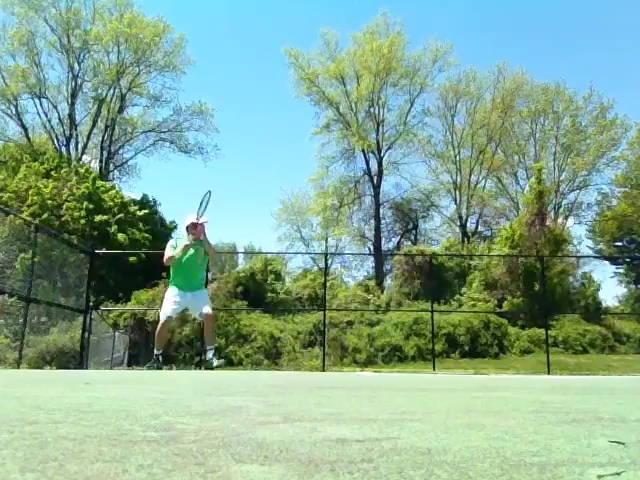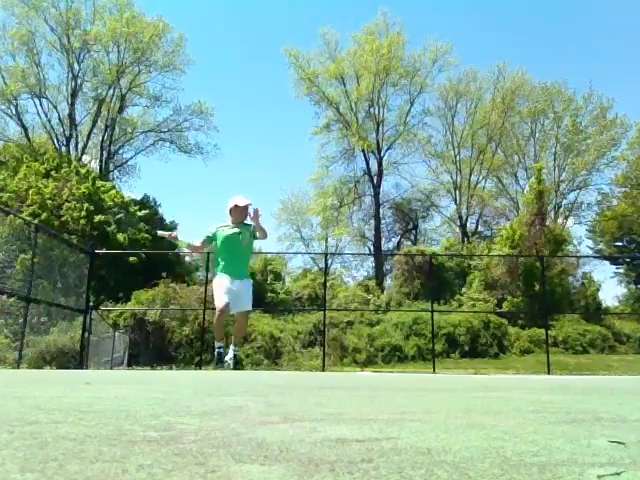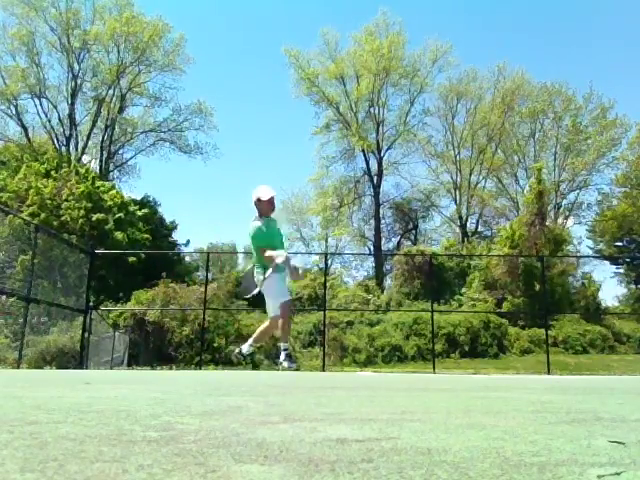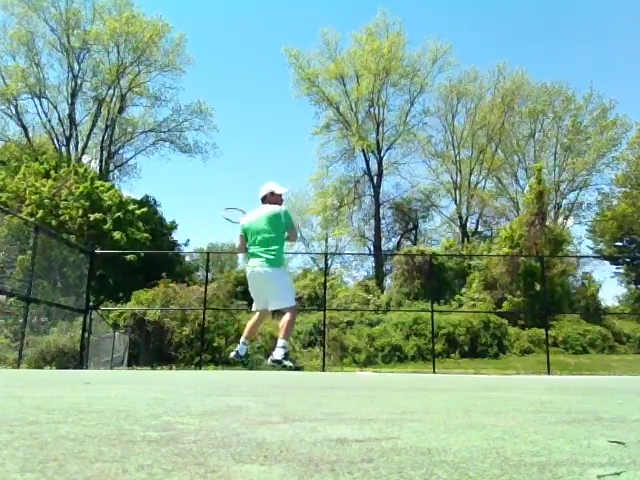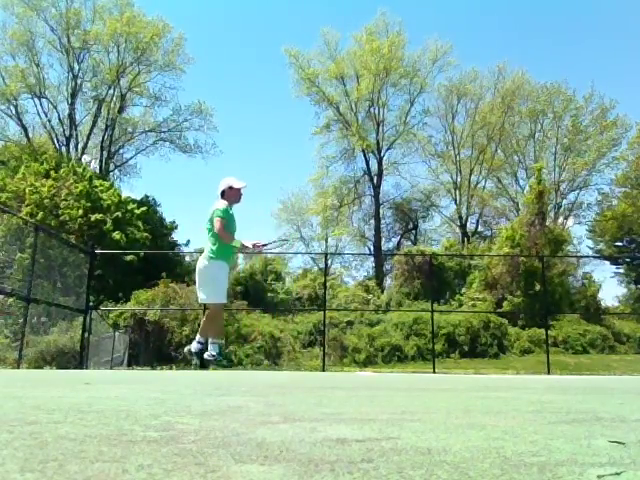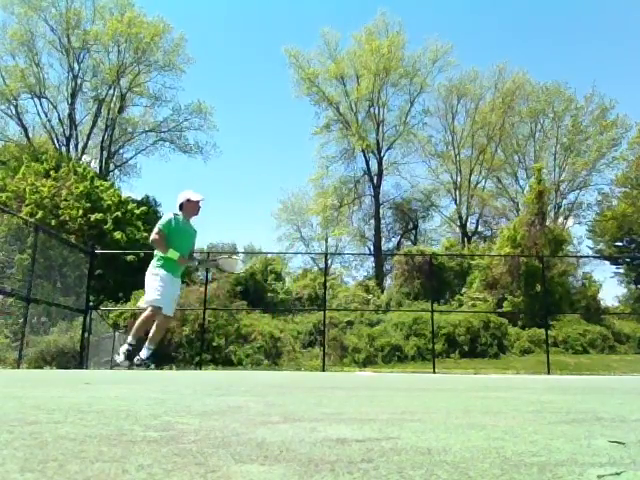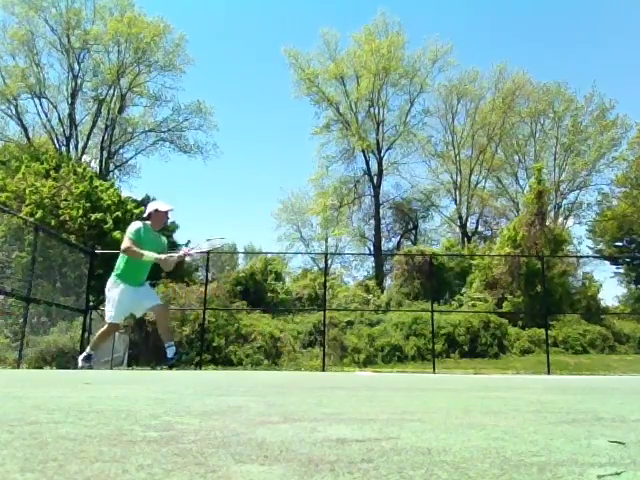
dt=0.5s
person 1, frame 1
left shoulder: (203, 245)
right shoulder: (175, 242)
left elbow: (212, 254)
right elbow: (167, 260)
left wrist: (204, 238)
right wrist: (182, 249)
left hip: (198, 291)
right hip: (176, 291)
left knee: (209, 316)
right knee: (164, 321)
left ankle: (211, 356)
right ankle: (157, 357)
person 1, frame 2
left shoulder: (249, 228)
right shoulder: (218, 230)
left elbow: (263, 235)
right elbow: (198, 248)
left wrist: (256, 221)
right wrist: (178, 239)
left hip: (244, 280)
right hip: (223, 277)
left knee: (243, 315)
right knee: (222, 307)
left ankle: (233, 354)
right ankle: (219, 349)
person 1, frame 3
left shoulder: (270, 221)
right shoulder: (257, 227)
right elbow: (266, 256)
left wrist: (289, 266)
right wrist: (279, 256)
left hip: (278, 274)
right hip: (269, 276)
left knee: (275, 321)
right knee: (286, 307)
left ankle: (246, 348)
right ankle: (285, 354)
person 1, frame 4
left shoulder: (247, 218)
right shoulder: (280, 212)
left elbow: (240, 247)
right elbow: (293, 236)
left hip: (253, 268)
right hip: (272, 268)
left knee: (262, 312)
right knee: (289, 309)
left ankle: (240, 350)
right ankle: (280, 353)
person 1, frame 5
left shoulder: (227, 210)
right shoulder: (222, 206)
right elbow: (220, 230)
left wrist: (246, 246)
right wrist: (240, 244)
left hip: (218, 264)
right hip: (214, 263)
left knee: (217, 309)
right knee: (216, 307)
left ankle: (212, 350)
right ankle: (198, 346)
person 1, frame 6
left shoulder: (192, 231)
right shoulder: (170, 219)
right elbow: (154, 239)
right wrist: (178, 257)
left hip: (175, 278)
right hip: (160, 271)
left knee: (165, 318)
right knee: (154, 310)
left ankle: (143, 355)
right ankle: (127, 348)
person 1, frame 7
left shoulder: (161, 240)
right shoulder: (137, 227)
left elbow: (166, 267)
right elbow: (126, 248)
left wrist: (178, 257)
right wrist: (155, 257)
left hip: (140, 285)
right hip: (121, 284)
left knee: (162, 310)
right knee: (112, 326)
left ankle: (171, 355)
right ankle: (86, 355)
